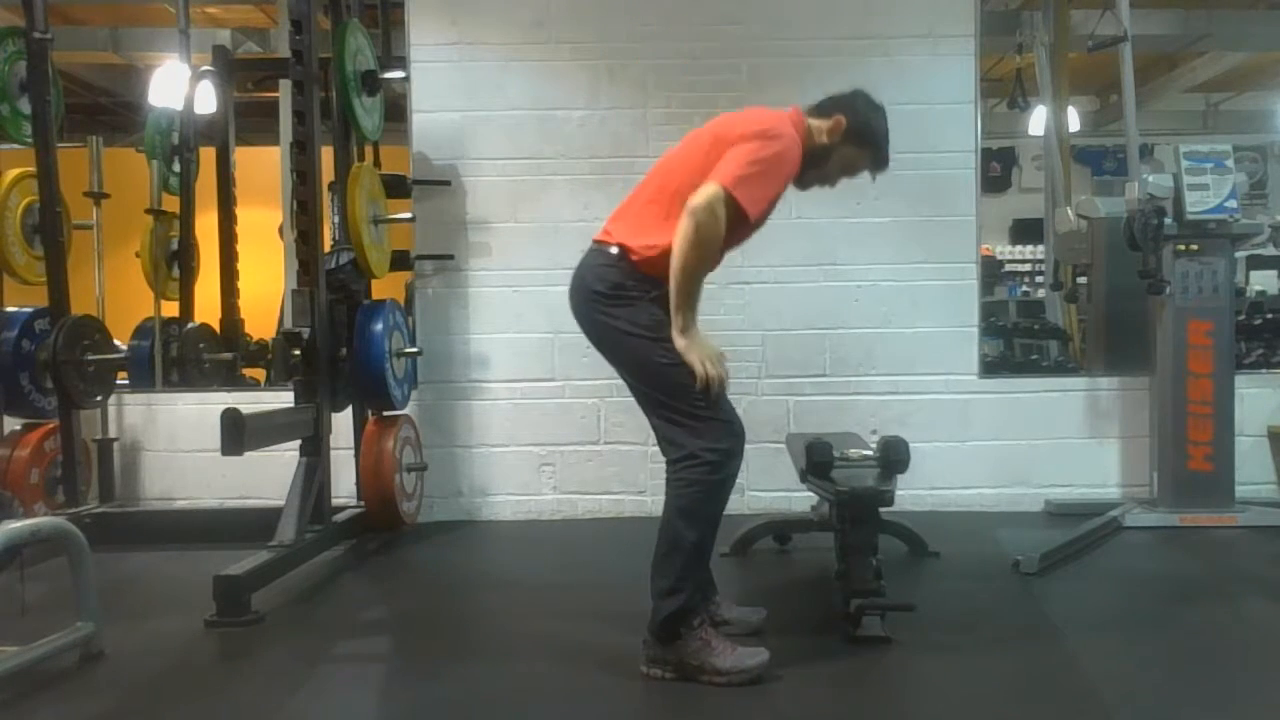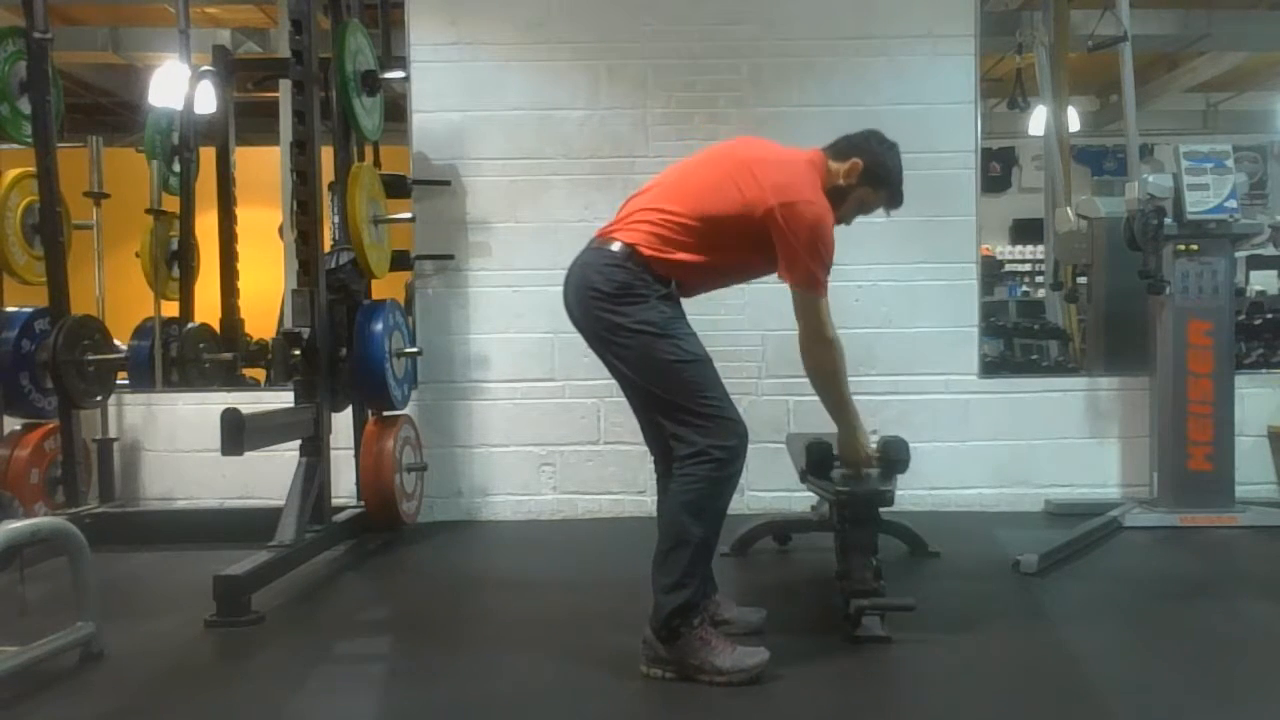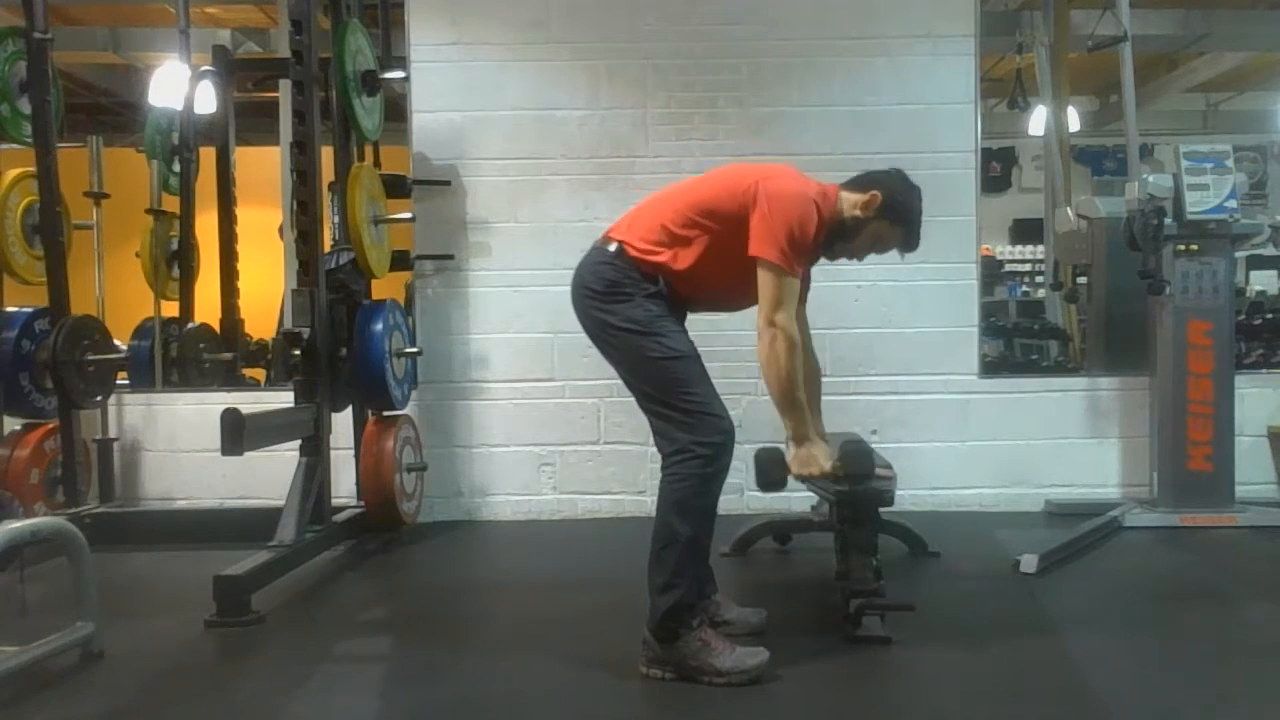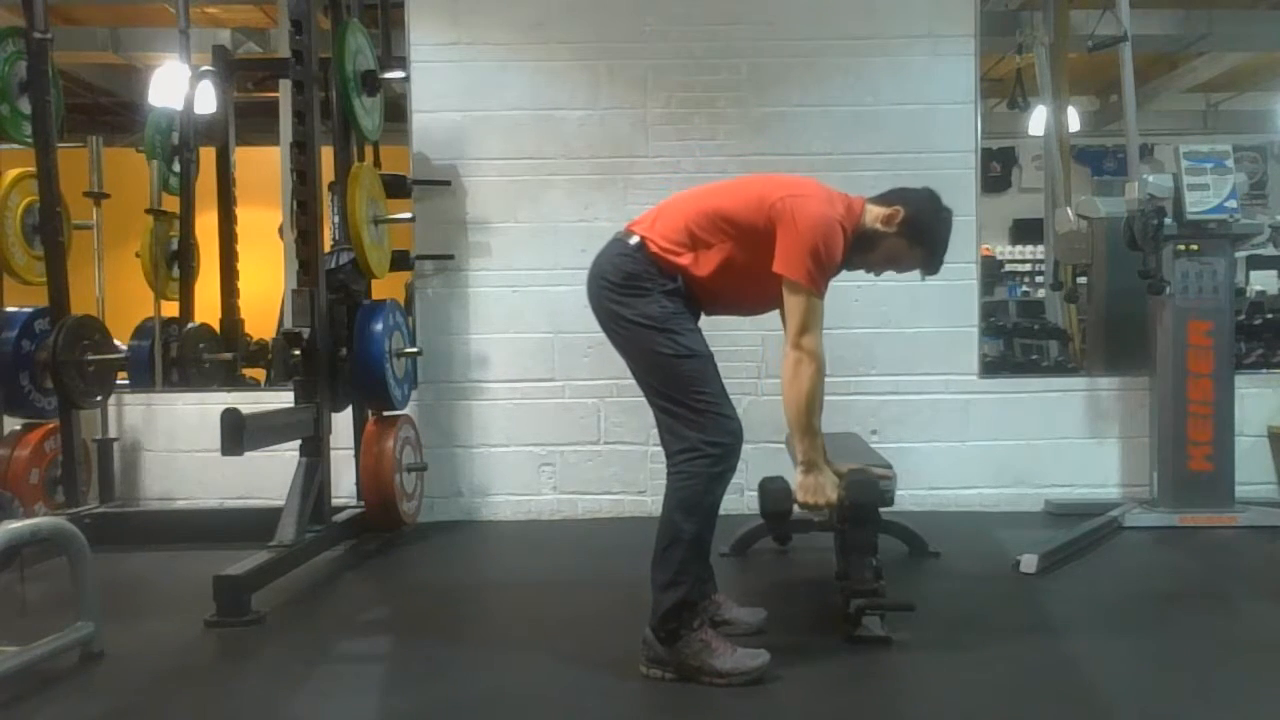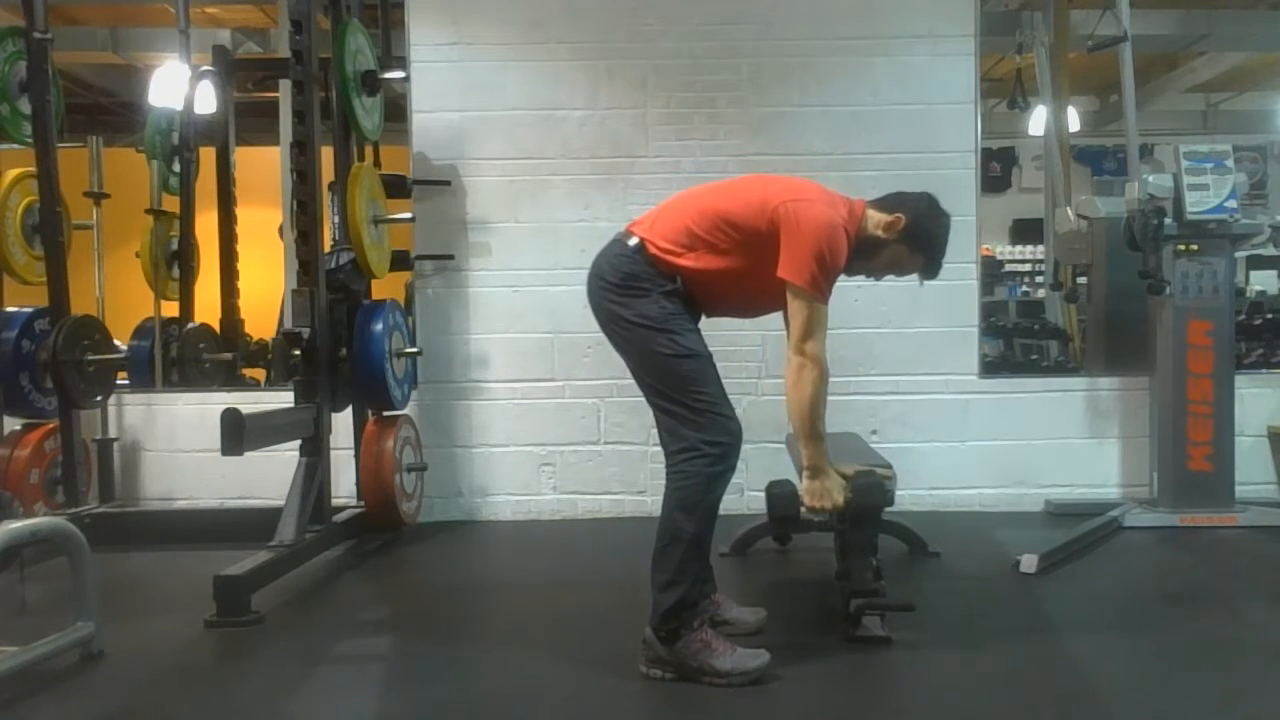
dt=0.7s
person 1, frame 1
left shoulder: (765, 133)
right shoulder: (780, 139)
right elbow: (702, 213)
left wrist: (681, 324)
right wrist: (685, 329)
left hip: (616, 281)
right hip: (622, 289)
left knee: (700, 442)
right knee: (713, 442)
left ankle: (694, 599)
right ankle: (674, 635)
person 1, frame 2
left shoulder: (773, 165)
right shoulder: (805, 203)
right elbow: (818, 339)
right wrist: (850, 429)
left hip: (598, 274)
right hip: (624, 287)
left knee: (688, 446)
right knee: (717, 443)
left ankle: (694, 598)
right ankle: (674, 634)
person 1, frame 3
left shoulder: (806, 225)
right shoulder: (794, 203)
left elbow: (798, 346)
right elbow: (776, 333)
left wrist: (815, 440)
right wrist: (802, 439)
left hip: (627, 285)
right hip: (619, 284)
left knee: (697, 440)
right knee: (704, 440)
left ankle: (695, 597)
right ankle: (672, 634)
person 1, frame 4
left shoulder: (824, 223)
right shoulder: (819, 222)
left elbow: (804, 351)
right elbow: (802, 353)
left wrist: (818, 456)
right wrist: (811, 465)
left hip: (639, 279)
right hip: (637, 279)
left knee: (704, 441)
right knee: (710, 443)
left ankle: (695, 597)
right ankle: (674, 635)
person 1, frame 5
left shoulder: (824, 225)
right shoulder: (821, 226)
left elbow: (805, 353)
right elbow: (805, 358)
left wrist: (820, 461)
right wrist: (815, 469)
left hip: (642, 279)
right hip: (636, 280)
left knee: (706, 442)
right knee: (709, 443)
left ankle: (695, 596)
right ankle: (674, 634)
